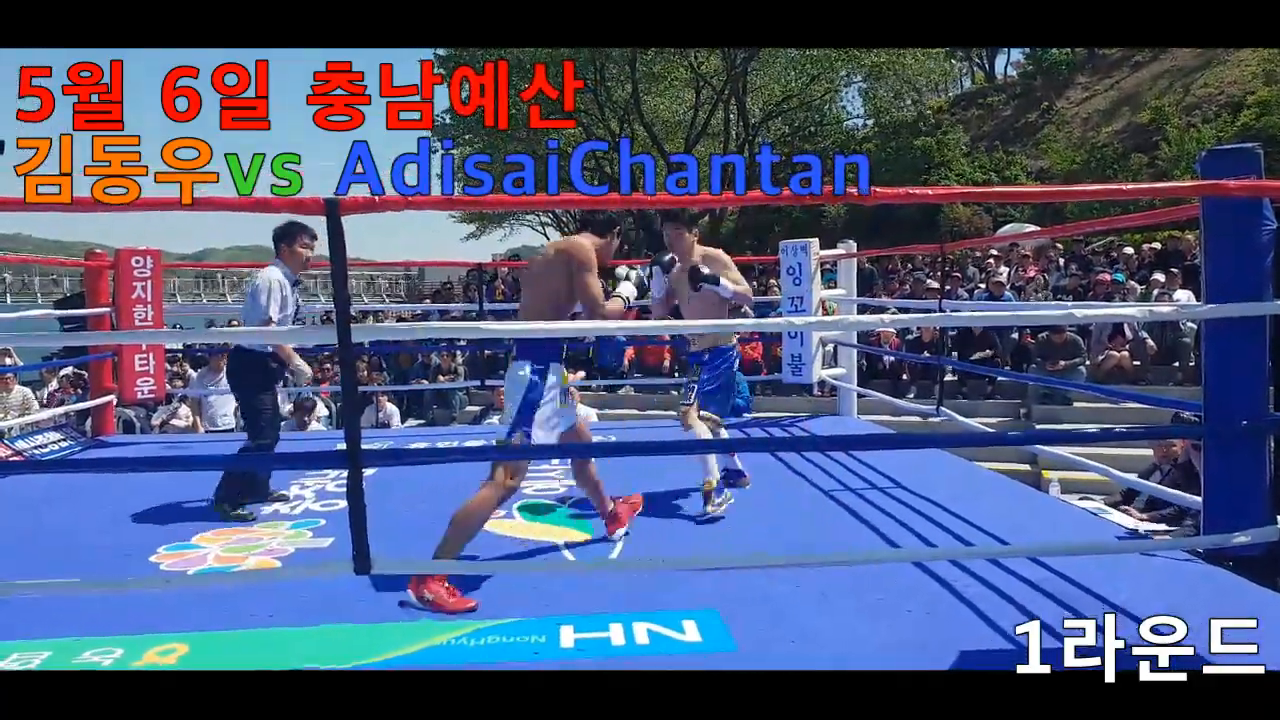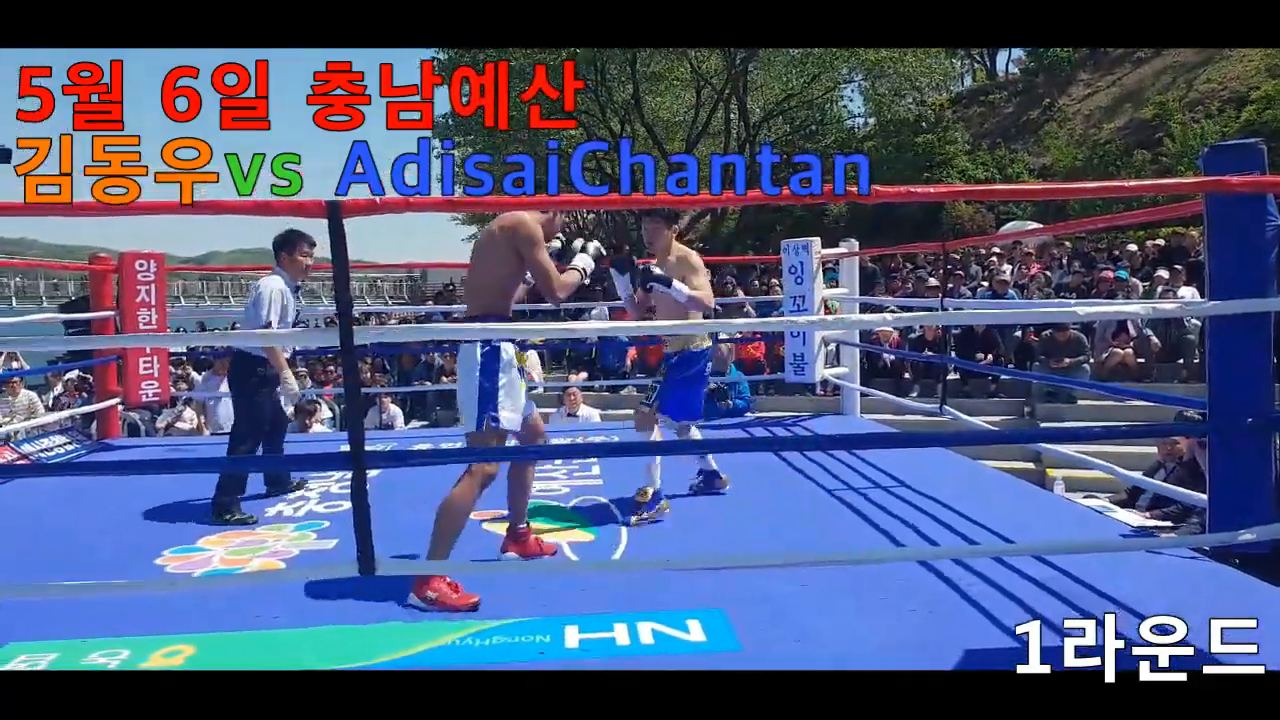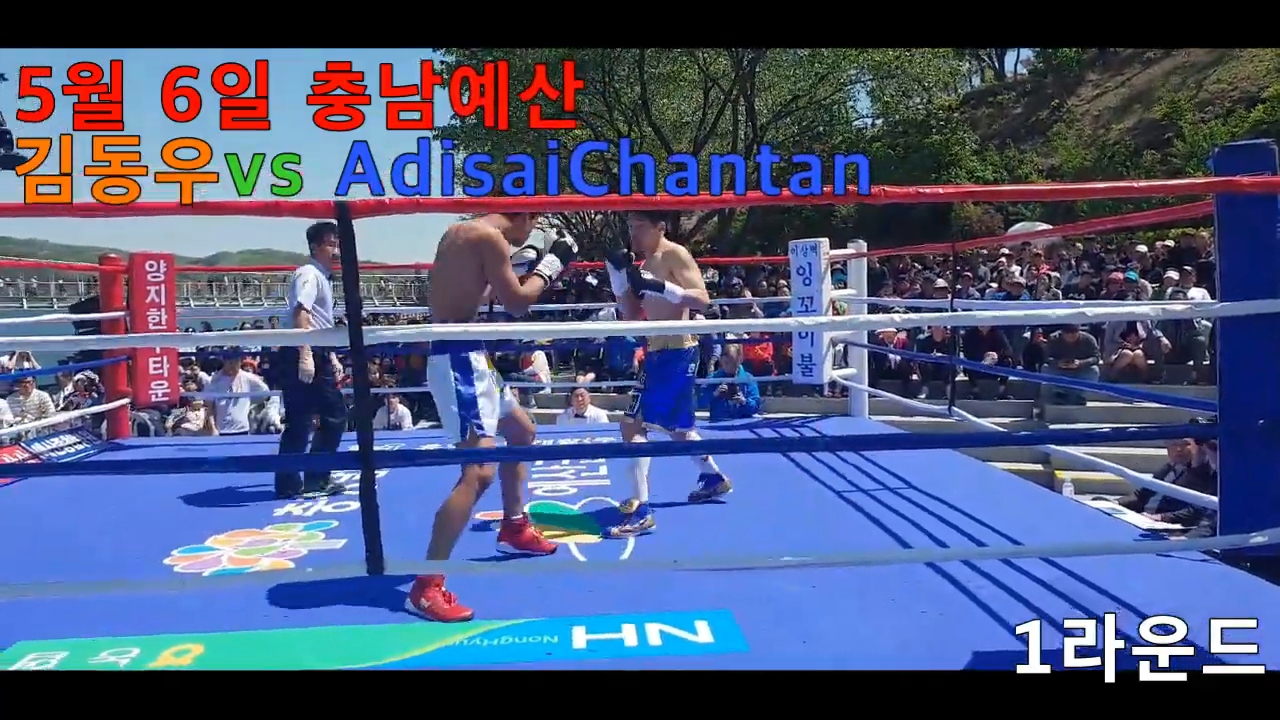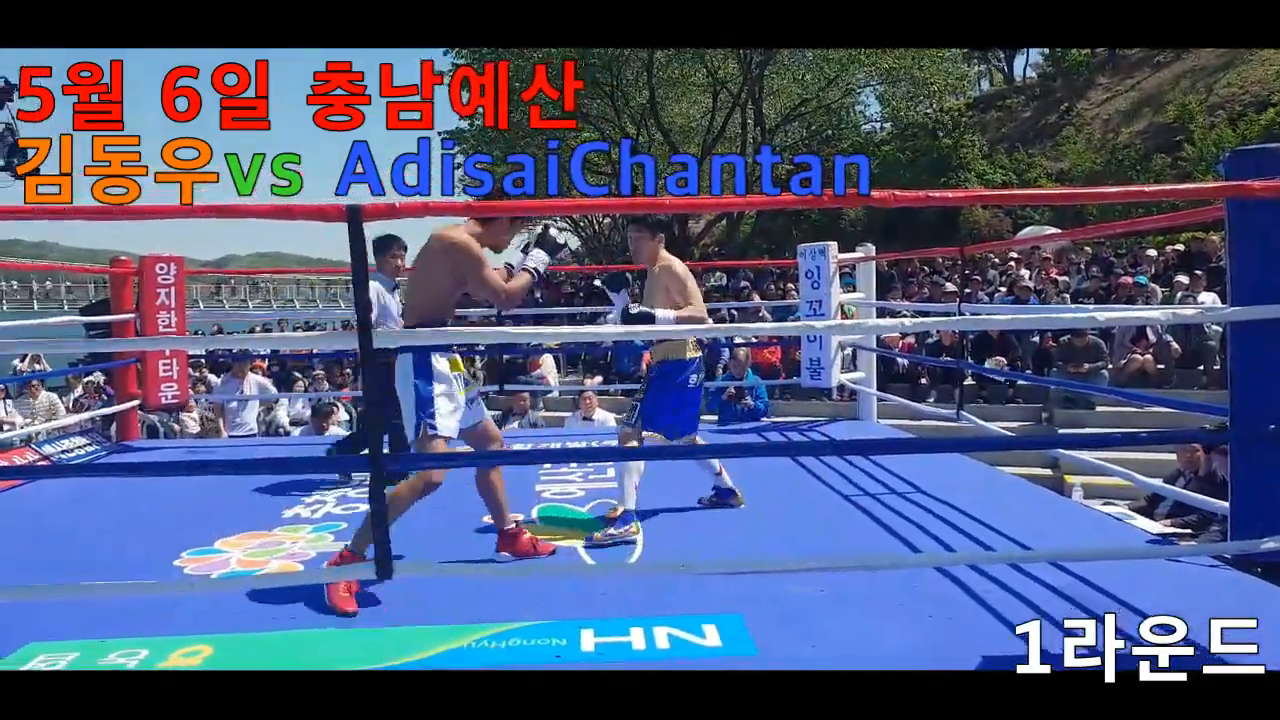
dt=0.4s
person 1, frame 1
left shoulder: (553, 251)
right shoulder: (581, 250)
right elbow: (600, 314)
left wrist: (585, 295)
right wrist: (628, 291)
left hip: (539, 364)
right hip: (538, 367)
left knee: (580, 442)
right knee: (506, 479)
left ankle: (611, 514)
right ankle: (429, 578)
person 1, frame 2
left shoulder: (505, 228)
right shoulder: (523, 224)
right elbow: (556, 291)
left wrist: (541, 263)
right wrist: (585, 261)
left hip: (495, 346)
right hip: (489, 348)
left knee: (533, 436)
right knee: (483, 467)
left ankle: (518, 538)
right ankle: (428, 579)
person 1, frame 3
left shoulder: (459, 232)
right shoulder: (488, 236)
right elbow: (518, 302)
left wrist: (520, 263)
right wrist: (553, 261)
left hip: (465, 353)
right hip: (459, 357)
left knee: (522, 432)
right knee: (479, 472)
left ankle: (514, 529)
right ankle: (426, 587)
person 1, frame 4
left shoulder: (457, 243)
right shoulder: (458, 244)
left elbow: (487, 289)
right elbow: (505, 298)
left wrist: (526, 261)
right wrist: (540, 257)
left hip: (441, 359)
right hip: (423, 362)
left knee: (491, 444)
right knee: (430, 474)
left ankle: (511, 537)
right ankle: (348, 561)
person 2, frame 1
left shoulder: (714, 259)
right shoulder: (673, 270)
left elbow: (747, 296)
right elbow: (659, 314)
left wrist: (714, 282)
right wrist: (658, 276)
left hip: (719, 348)
right hip: (697, 348)
left knee: (689, 414)
right knee: (706, 416)
left ankle: (716, 488)
right ankle: (734, 472)
person 2, frame 2
left shoulder: (688, 259)
right shoulder: (654, 265)
left elbow: (707, 304)
right elbow: (637, 313)
left wrist: (667, 283)
right wrist: (622, 278)
left hip: (690, 350)
right hip: (677, 350)
left knee: (647, 417)
right knee: (680, 418)
left ankle: (652, 497)
right ankle: (711, 474)
person 2, frame 3
left shoulder: (676, 254)
right shoulder: (645, 262)
left elbow: (702, 299)
right elbow: (631, 314)
left wrist: (660, 287)
right wrist: (618, 273)
left hip: (676, 350)
right hip: (659, 350)
left knee: (632, 424)
right knee: (677, 426)
left ankle: (639, 511)
right ankle: (713, 477)
person 2, frame 4
left shoulder: (672, 269)
right shoulder: (653, 273)
left elbow: (700, 315)
right elbow: (637, 327)
left wrist: (653, 317)
right wrist: (620, 296)
left hip: (678, 361)
right hip: (670, 362)
left knee: (630, 432)
right knee: (684, 435)
left ankle: (625, 518)
right ankle: (726, 490)
person 3, frame 1
left shoulder: (286, 281)
right shoulder: (272, 279)
right elbow: (266, 328)
left wrist: (290, 362)
right wrist: (295, 361)
left hip: (261, 364)
right hip: (252, 365)
left knee: (267, 429)
right knee: (263, 434)
left ankle: (257, 489)
right ankle: (227, 498)
person 3, frame 2
left shoulder: (286, 289)
right shoulder: (273, 286)
left wrist: (283, 371)
right wrist: (286, 375)
left hip: (262, 370)
right hip: (252, 370)
left knee: (276, 426)
right knee: (246, 438)
left ankle: (278, 482)
right ankle: (225, 506)
person 3, frame 3
left shoulder: (322, 277)
right shoulder: (309, 274)
right elbow: (300, 315)
left wrist: (332, 358)
right wrist: (305, 355)
left hip: (314, 356)
right hip: (305, 357)
left knee: (298, 421)
right knee: (335, 415)
left ankle: (288, 483)
right ankle: (317, 478)
person 3, frame 4
left shoulder: (391, 288)
right shoulder: (373, 288)
left hip: (388, 359)
right hip: (379, 360)
left knee: (385, 416)
right knee: (393, 416)
left ankle: (340, 452)
